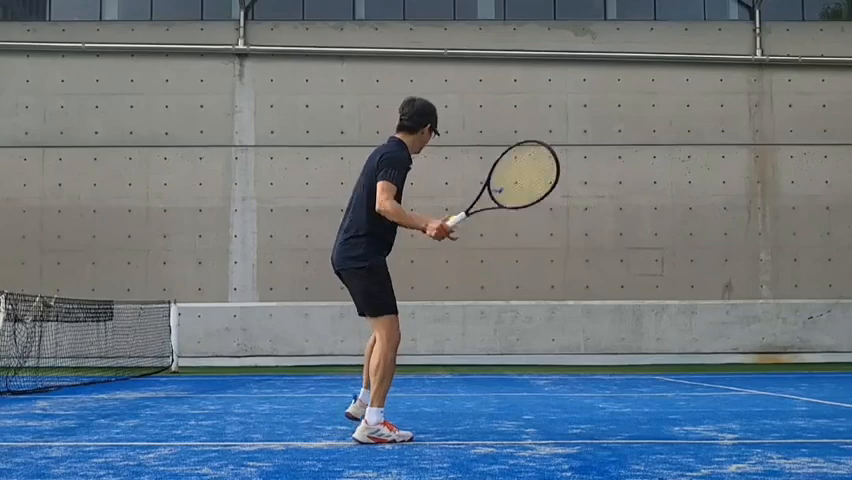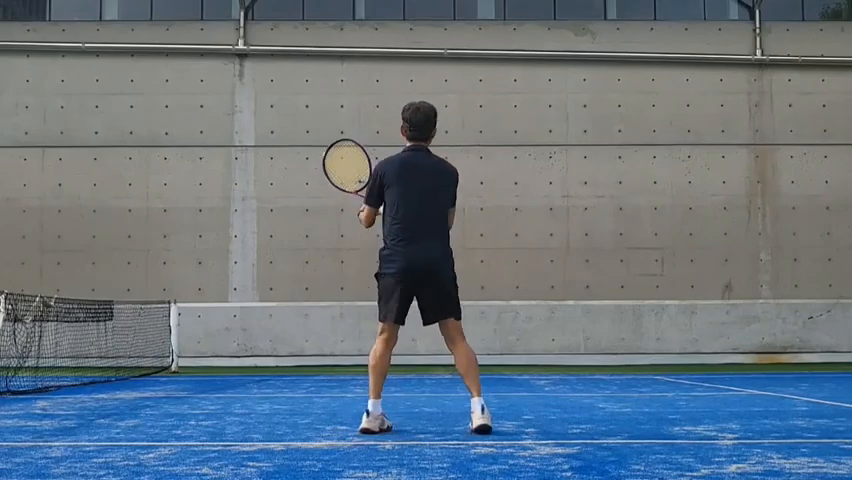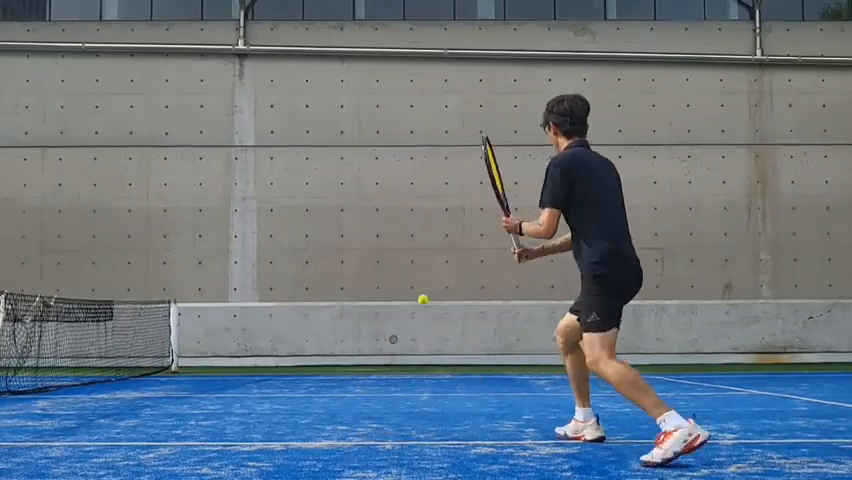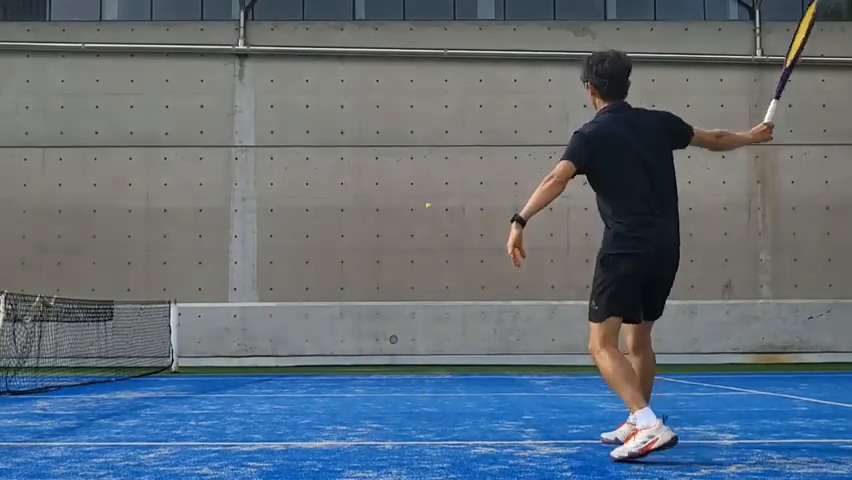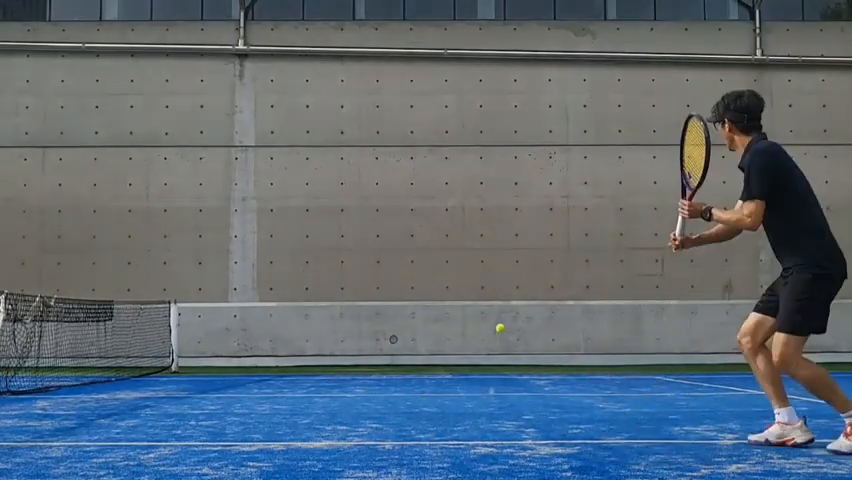
dt=1s
person 1, frame 1
left shoulder: (386, 153)
right shoulder: (394, 156)
right elbow: (384, 206)
left wrist: (426, 225)
right wrist: (425, 225)
left hip: (352, 254)
right hip: (362, 257)
left knee: (382, 331)
right knee: (389, 335)
left ankle: (362, 403)
right ankle: (372, 423)
person 1, frame 2
left shoulder: (385, 167)
right shoulder: (449, 172)
left elbow: (367, 220)
left wrist: (365, 209)
left hip: (396, 265)
right hip: (438, 265)
left knee: (385, 337)
right knee: (456, 339)
left ankle: (373, 412)
right ankle: (479, 408)
person 1, frame 3
left shoulder: (560, 165)
right shoulder: (604, 165)
left elbow: (546, 228)
left wrist: (518, 227)
right wrist: (538, 252)
left hip: (605, 271)
right hip: (626, 269)
left knee: (599, 358)
right knee: (565, 334)
left ankle: (679, 427)
right ankle: (585, 421)
person 1, frame 4
left shoulder: (590, 135)
right shoulder: (658, 123)
left elbow: (556, 179)
right elbow: (713, 140)
left wrist: (520, 220)
right wrist: (750, 138)
left hip: (624, 250)
right hip: (665, 248)
left knee: (602, 346)
right knee: (638, 341)
left ankle: (648, 427)
right ankle: (640, 422)
person 1, frame 5
left shoulder: (761, 156)
right shoulder: (764, 156)
left elbow: (749, 219)
right elbow: (737, 225)
left wrist: (705, 212)
right wrist: (692, 240)
left hip: (815, 267)
right hip: (803, 267)
left knee: (786, 356)
right knee: (749, 337)
right ankle: (788, 423)
